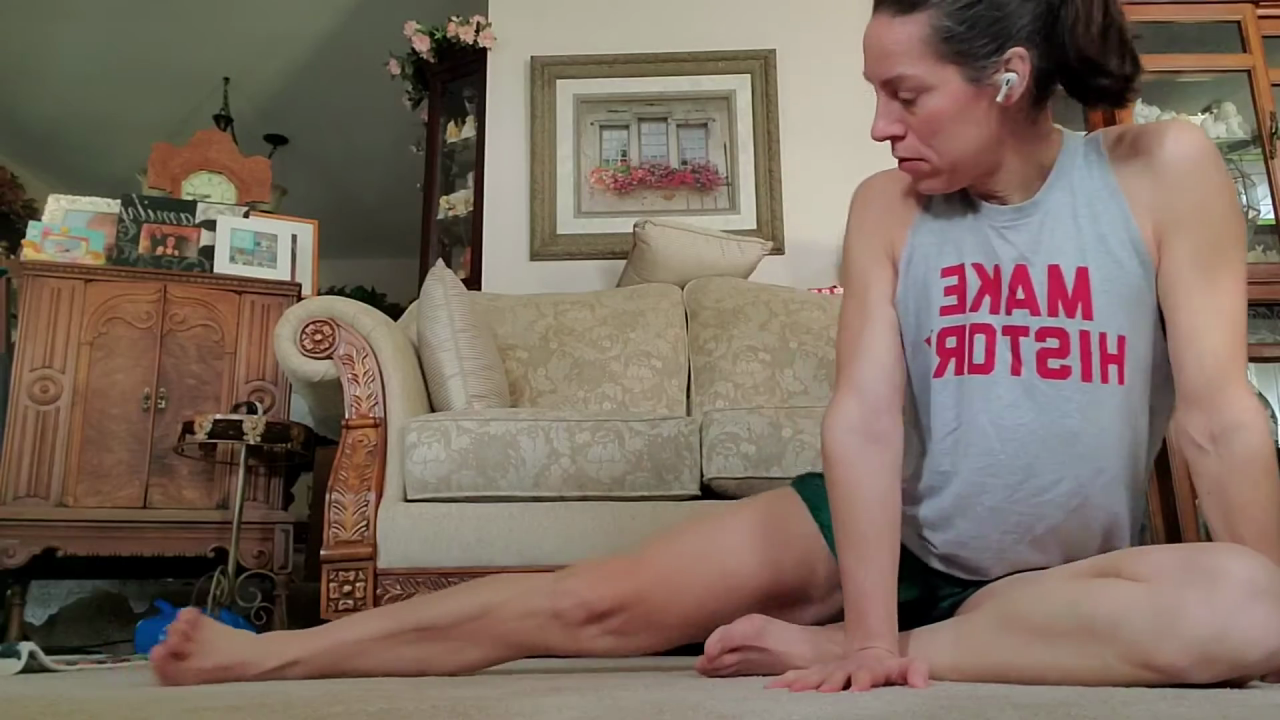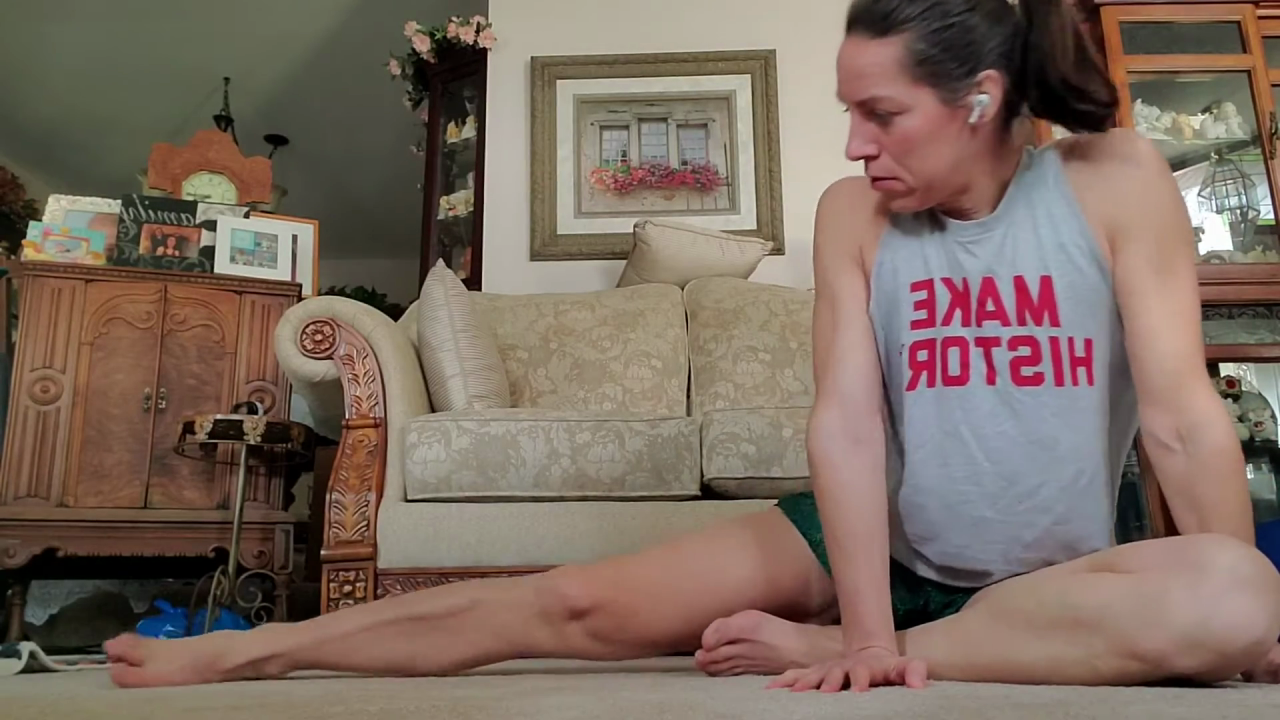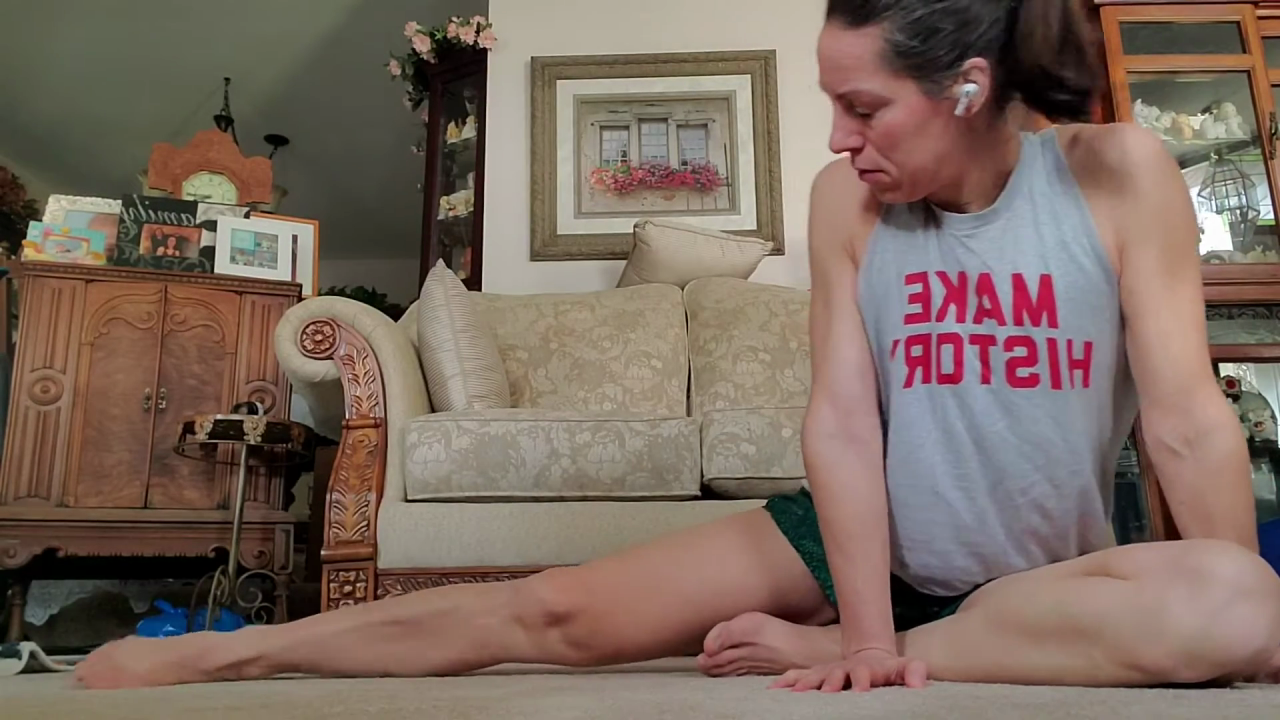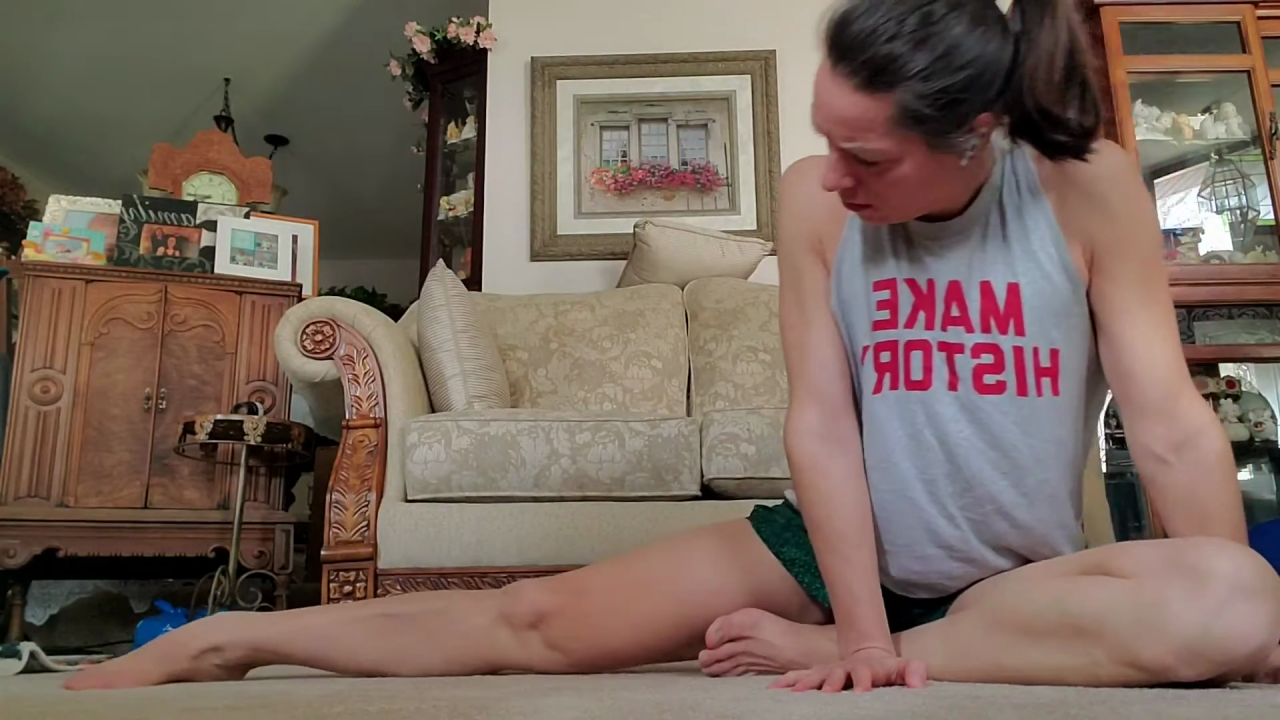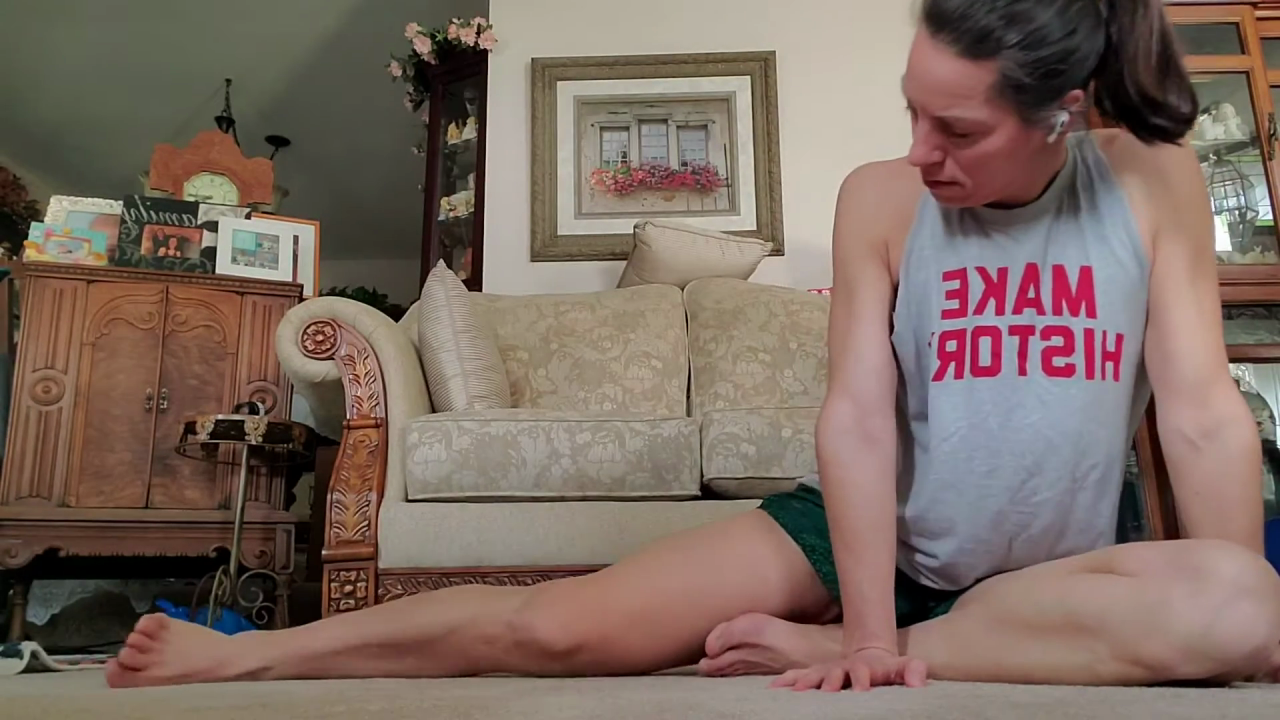
dt=1s
person 1, frame 1
left shoulder: (1165, 171)
right shoulder: (885, 207)
right elbow: (863, 416)
right wrist: (870, 628)
left hip: (1048, 582)
right hip: (885, 526)
right knee: (599, 598)
left ankle: (818, 648)
right ankle: (266, 654)
person 1, frame 2
left shoulder: (1116, 181)
right shoulder: (852, 215)
left elbow: (1180, 417)
right elbow: (845, 423)
right wrist: (869, 629)
left hip: (1038, 583)
right hip: (871, 539)
right knee: (579, 603)
left ankle: (807, 651)
right ankle: (248, 650)
person 1, frame 3
left shoulder: (1115, 174)
right shoulder: (845, 199)
right elbow: (840, 419)
right wrist: (868, 628)
left hip: (1033, 578)
right hip: (858, 536)
right knee: (558, 606)
left ankle: (814, 653)
right ankle: (229, 652)
person 1, frame 4
left shoulder: (1088, 188)
right shoulder: (814, 199)
left elbow: (1169, 423)
right elbow: (820, 424)
right wrist: (861, 626)
left hip: (1024, 579)
right hip: (840, 544)
right knee: (538, 619)
left ankle: (814, 655)
right ankle: (221, 641)
person 1, frame 5
left shoulder: (1150, 182)
right shoulder: (880, 197)
right elbow: (857, 418)
right wrist: (867, 623)
left hip: (1038, 575)
right hip: (858, 528)
right knee: (560, 625)
left ankle: (821, 649)
right ankle: (244, 654)
